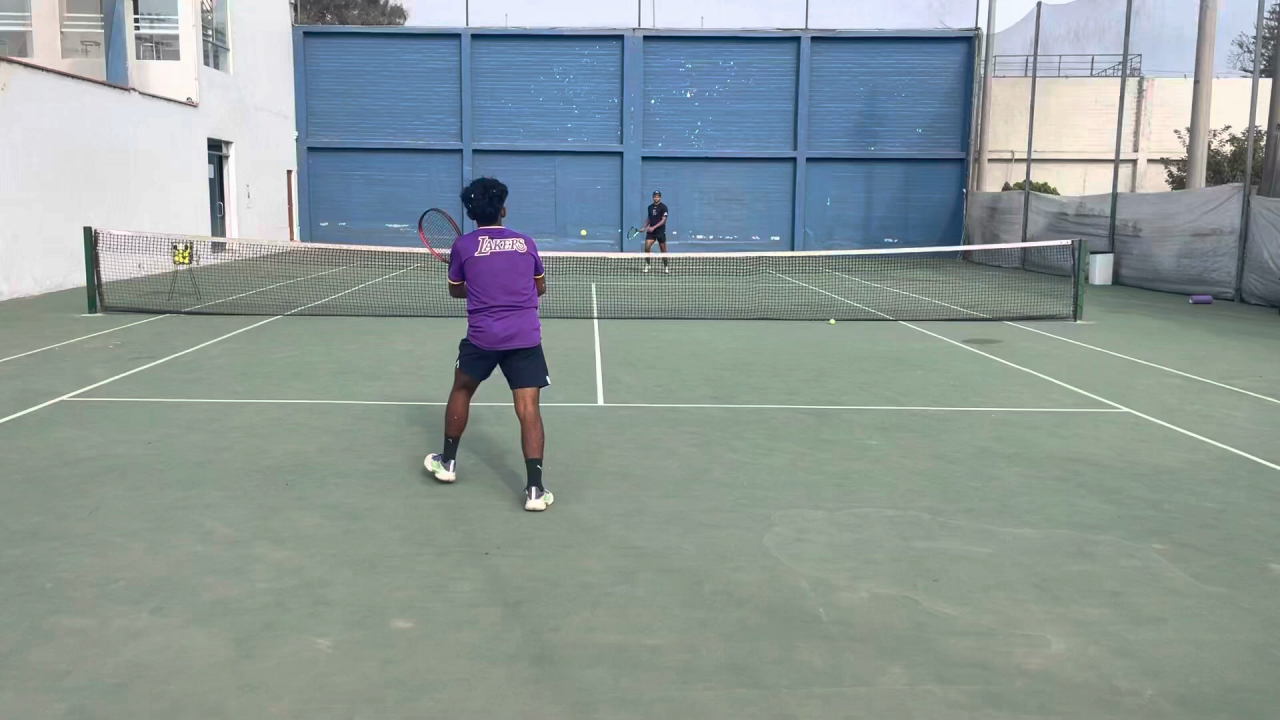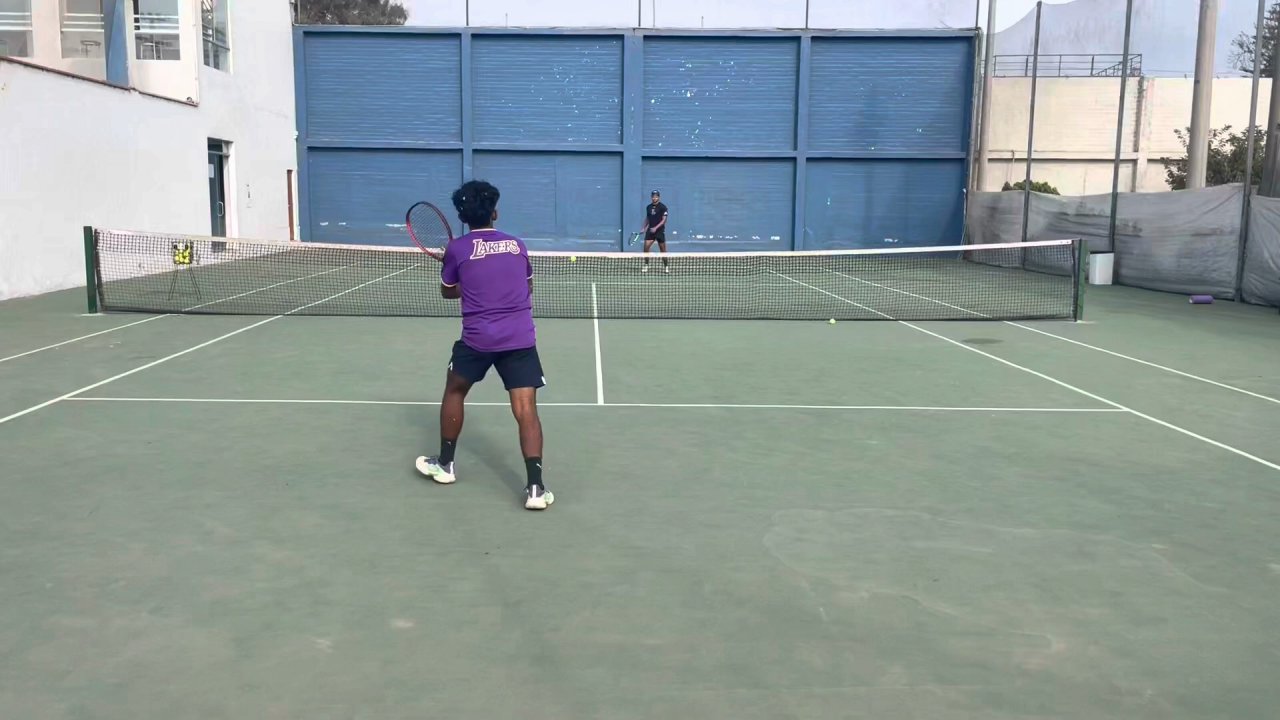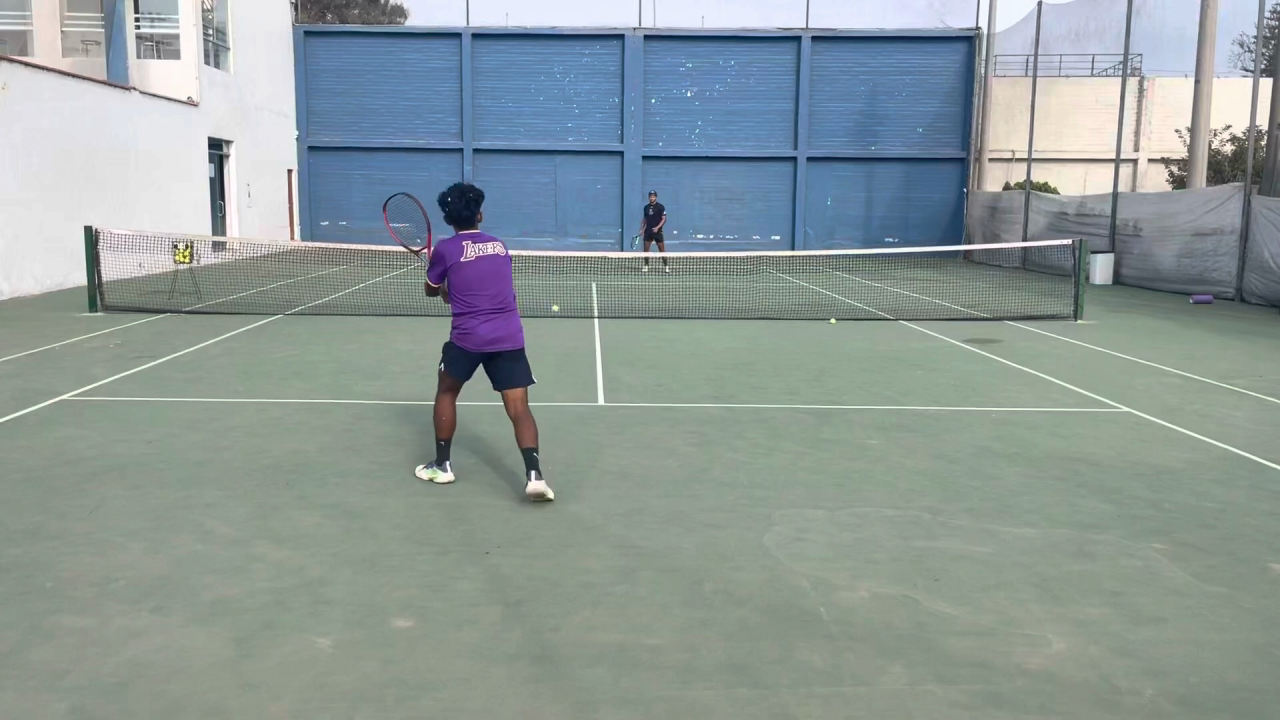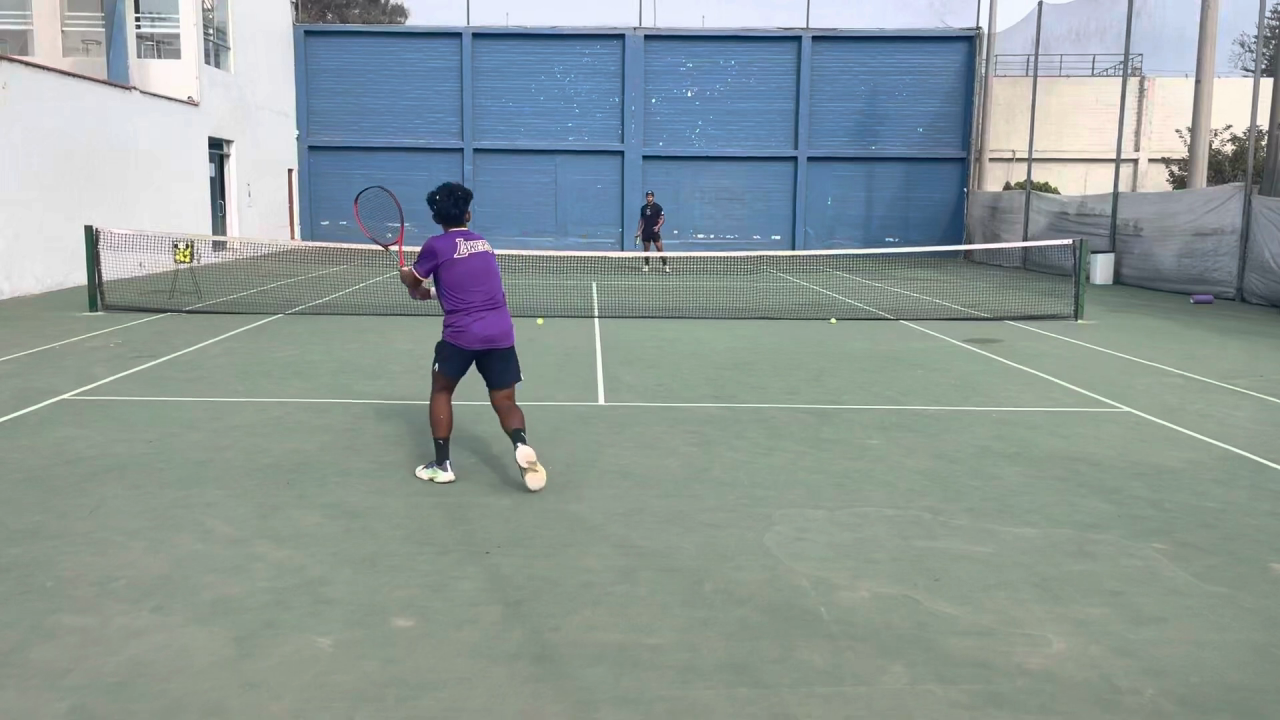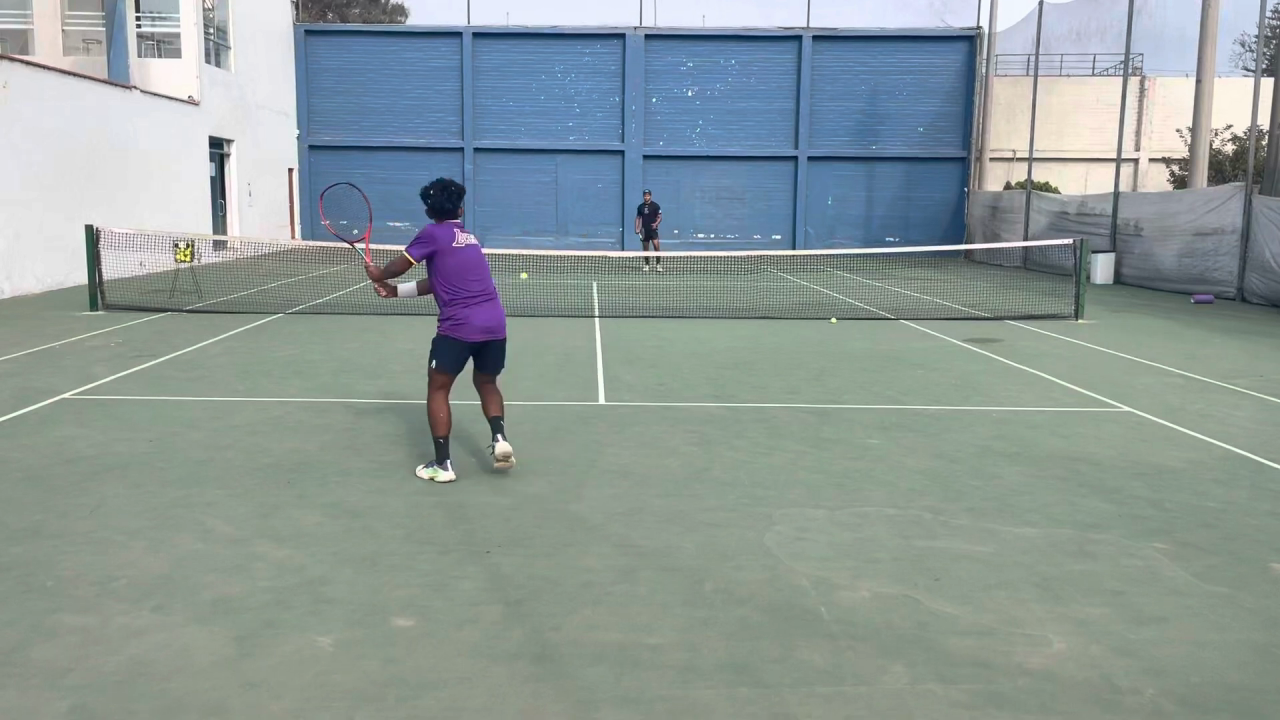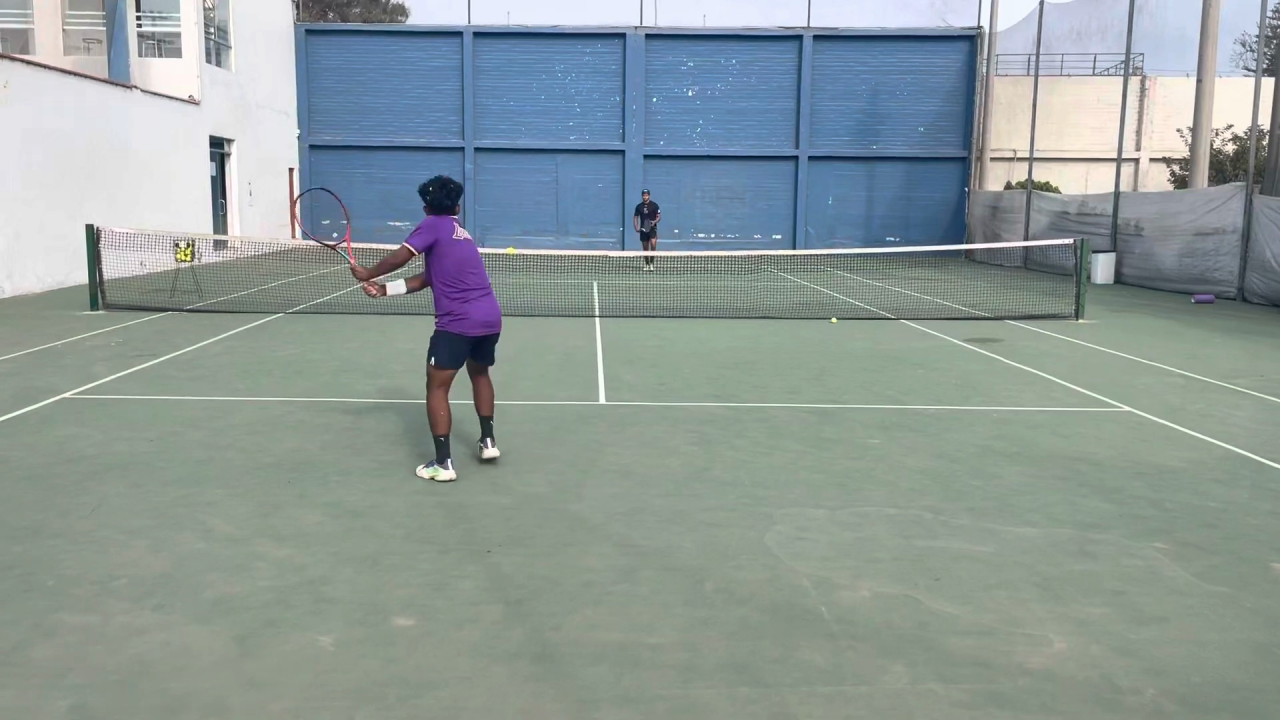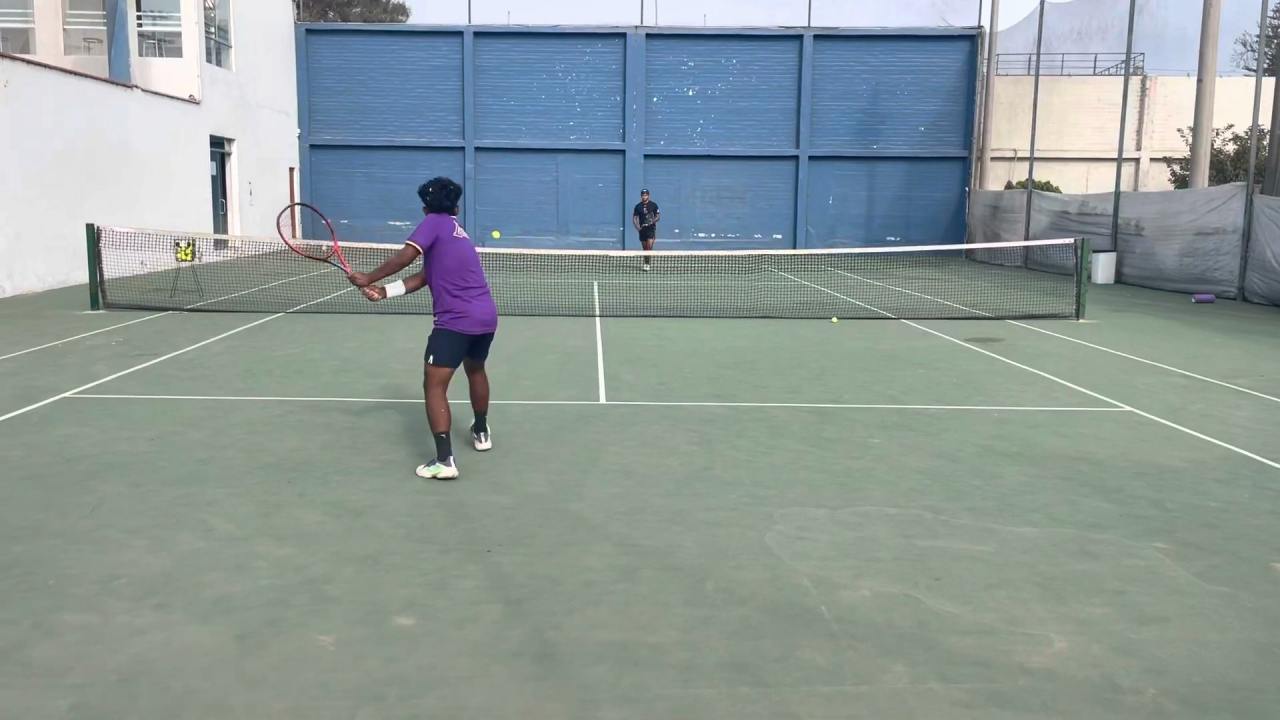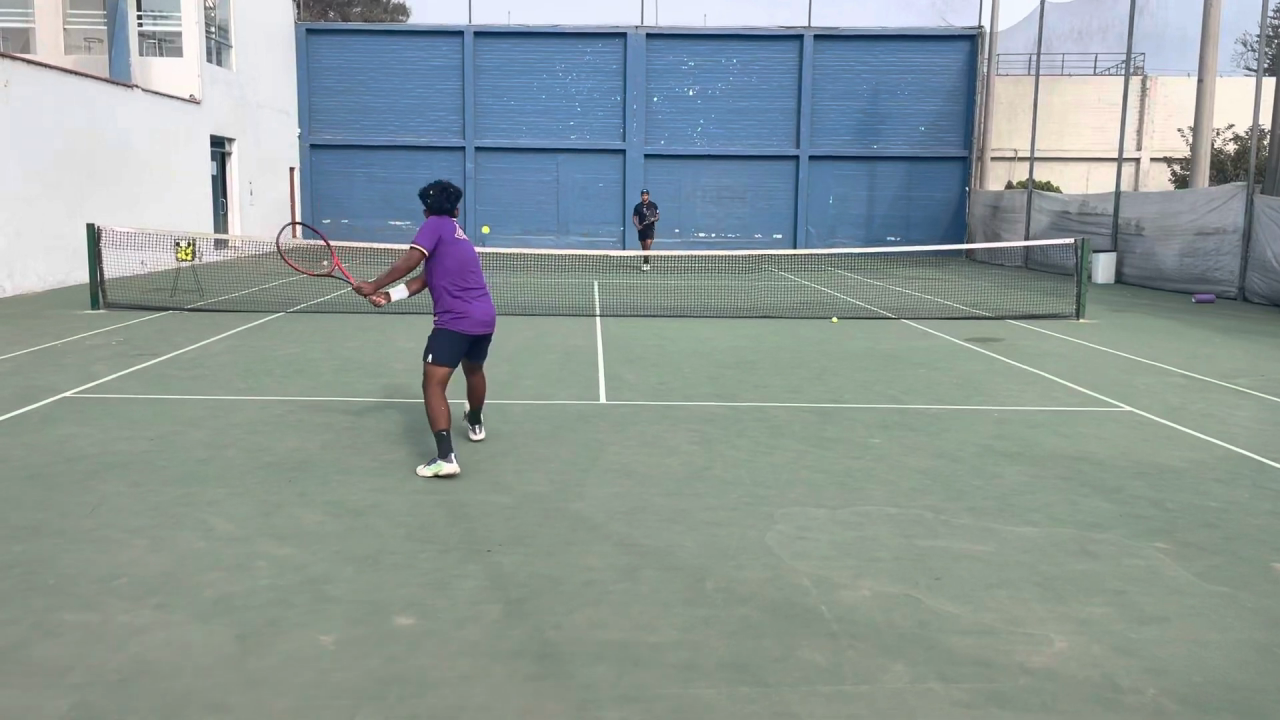
dt=0.1s
person 1, frame 1
left shoulder: (463, 245)
right shoulder: (525, 242)
left elbow: (456, 290)
right elbow: (540, 288)
left hip: (482, 336)
right hip: (525, 337)
left knee: (462, 390)
right knee: (529, 412)
left ankle: (447, 463)
right ankle: (536, 488)
person 1, frame 2
left shoulder: (456, 248)
right shoulder: (516, 244)
left elbow: (448, 292)
left hip: (477, 338)
right hip: (519, 338)
left knee: (454, 392)
right knee: (526, 412)
left ankle: (444, 464)
right ankle: (535, 487)
person 1, frame 3
left shoulder: (444, 249)
right shoulder: (500, 246)
left elbow: (433, 289)
left hip: (468, 339)
right hip: (509, 337)
left knee: (446, 393)
right knee: (519, 410)
left ankle: (442, 466)
right ankle: (534, 474)
person 1, frame 4
left shoulder: (436, 245)
right shoulder: (484, 244)
left elbow: (412, 283)
left wrist: (407, 278)
right wrist: (430, 292)
left hip: (461, 336)
right hip: (501, 334)
left knee: (441, 393)
right knee: (505, 403)
left ankle: (441, 465)
right ankle: (521, 446)
person 1, frame 5
left shoulder: (434, 233)
right shoulder: (469, 238)
left elbow: (402, 264)
left wrist: (379, 275)
right wrist: (397, 290)
left hip: (458, 329)
right hip: (494, 325)
left knee: (438, 391)
right knee: (487, 386)
left ankle: (442, 464)
right ankle: (499, 440)
person 1, frame 6
left shoulder: (434, 225)
right shoulder: (461, 234)
left elbow: (400, 257)
right elbow: (427, 278)
left wrist: (367, 275)
right wrist: (385, 288)
left hip: (457, 323)
right hip: (491, 319)
left knee: (437, 389)
right knee: (480, 374)
left ankle: (442, 463)
right ankle: (488, 440)
person 1, frame 7
left shoulder: (434, 223)
right shoulder: (458, 234)
left elbow: (405, 257)
right elbow: (424, 278)
left wrist: (368, 280)
right wrist: (385, 291)
left hip: (455, 321)
right hip: (486, 317)
left knee: (435, 387)
right knee: (476, 370)
left ankle: (444, 460)
right ankle: (481, 433)
person 1, frame 8
left shoulder: (436, 225)
right shoulder: (457, 235)
left elbow: (411, 261)
right elbow: (425, 279)
left wrist: (373, 286)
right wrist: (389, 296)
left hip: (455, 321)
right hip: (485, 318)
left knee: (433, 386)
right knee: (474, 370)
left ankle: (445, 457)
right ankle: (475, 425)
